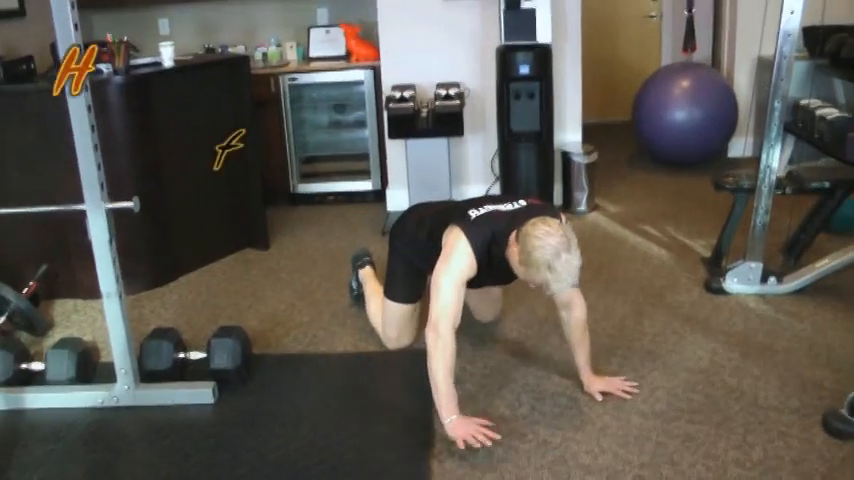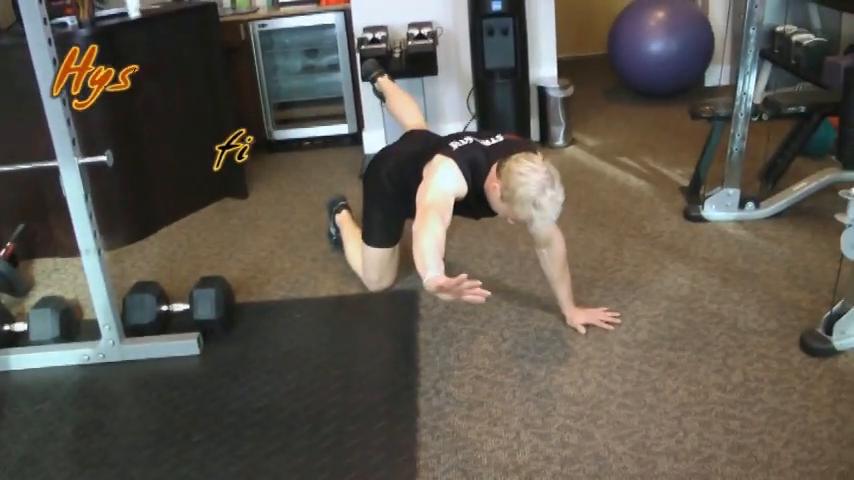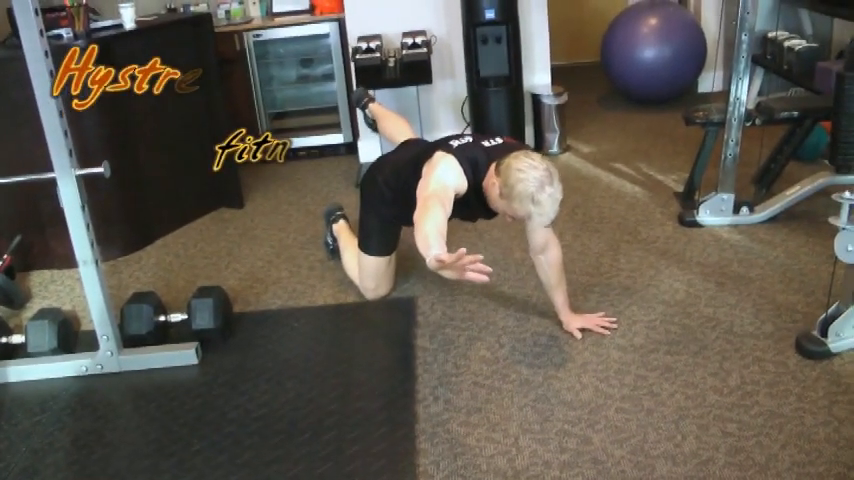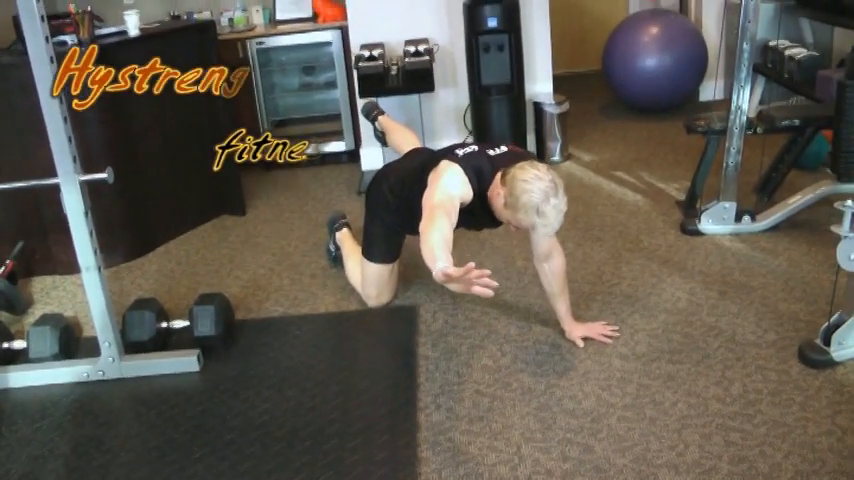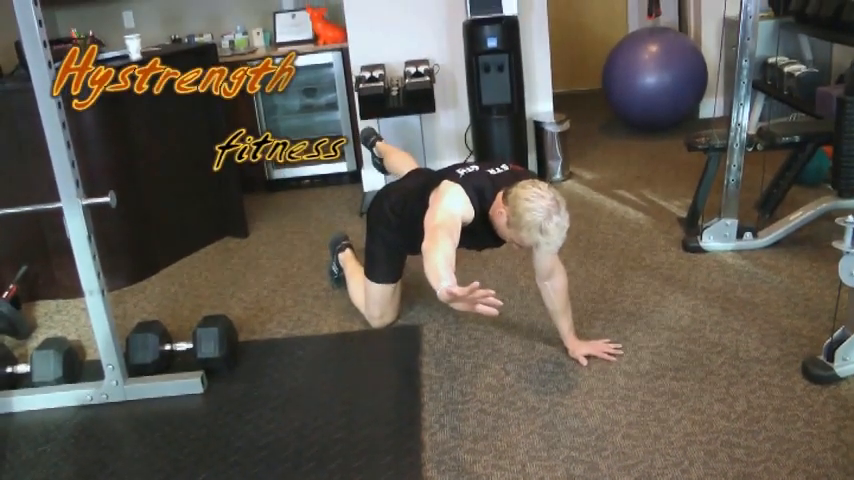
dt=1s
person 1, frame 1
left shoulder: (555, 231)
right shoulder: (464, 249)
left elbow: (571, 304)
right elbow: (439, 333)
left wrist: (587, 376)
right wrist: (451, 417)
right hip: (415, 236)
left knee: (488, 316)
right knee: (396, 339)
right ankle: (365, 270)
person 1, frame 2
left shoulder: (530, 165)
right shoulder: (448, 173)
left elbow: (549, 240)
right elbow: (430, 221)
left wrist: (569, 308)
right wrist: (434, 278)
left hip: (423, 147)
right hip: (388, 179)
left knee: (418, 130)
right knee: (378, 282)
left ankle: (380, 79)
right ankle: (342, 215)
person 1, frame 3
left shoulder: (525, 173)
right shoulder: (448, 170)
left elbow: (544, 247)
right elbow: (431, 210)
left wrist: (566, 314)
right wrist: (437, 256)
right hip: (385, 188)
right knee: (374, 290)
left ankle: (369, 106)
right ankle: (338, 224)
person 1, frame 4
left shoulder: (531, 182)
right shoulder: (454, 179)
left elbow: (548, 256)
right elbow: (435, 222)
left wrist: (568, 323)
right wrist: (443, 269)
left hip: (422, 169)
right hip: (390, 196)
right knee: (376, 298)
left ankle: (380, 118)
right ankle: (341, 233)
person 1, frame 5
left shoulder: (532, 199)
right shoulder: (455, 199)
left elbow: (550, 274)
right elbow: (437, 242)
left wrist: (571, 340)
right wrist: (447, 288)
left hip: (422, 189)
right hip: (391, 215)
right knee: (380, 318)
left ankle: (378, 145)
right ankle: (344, 253)
